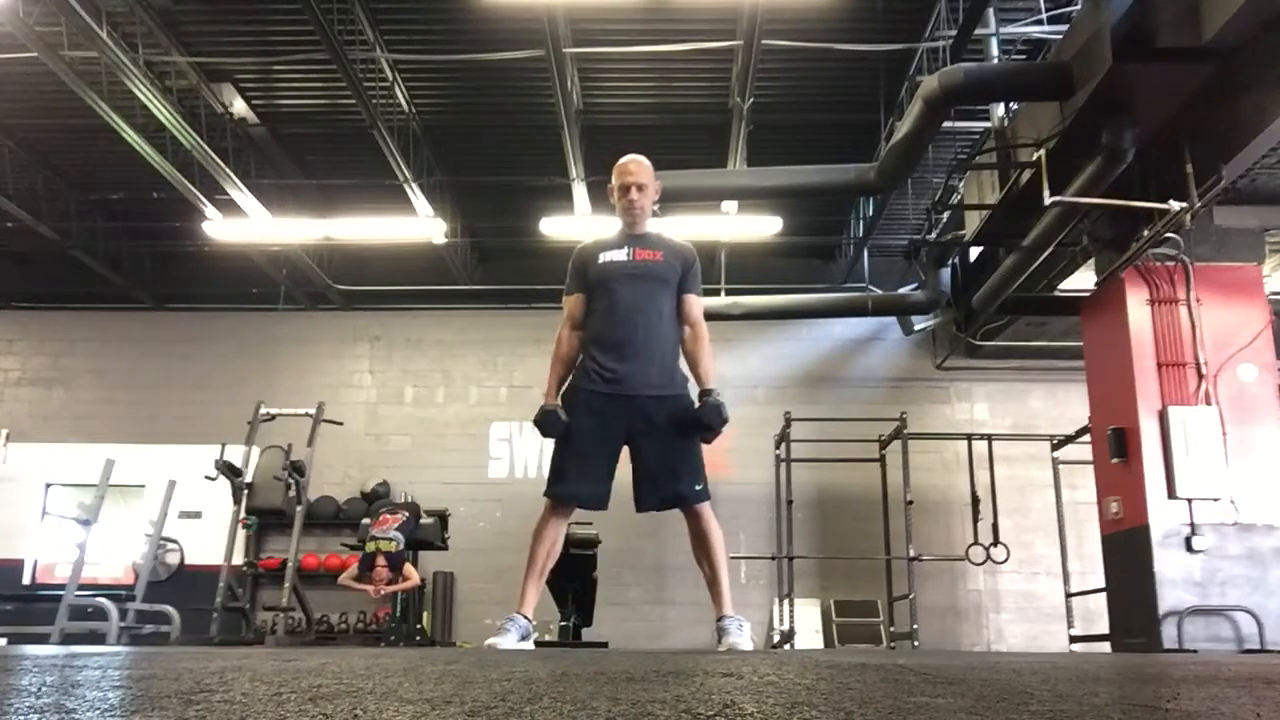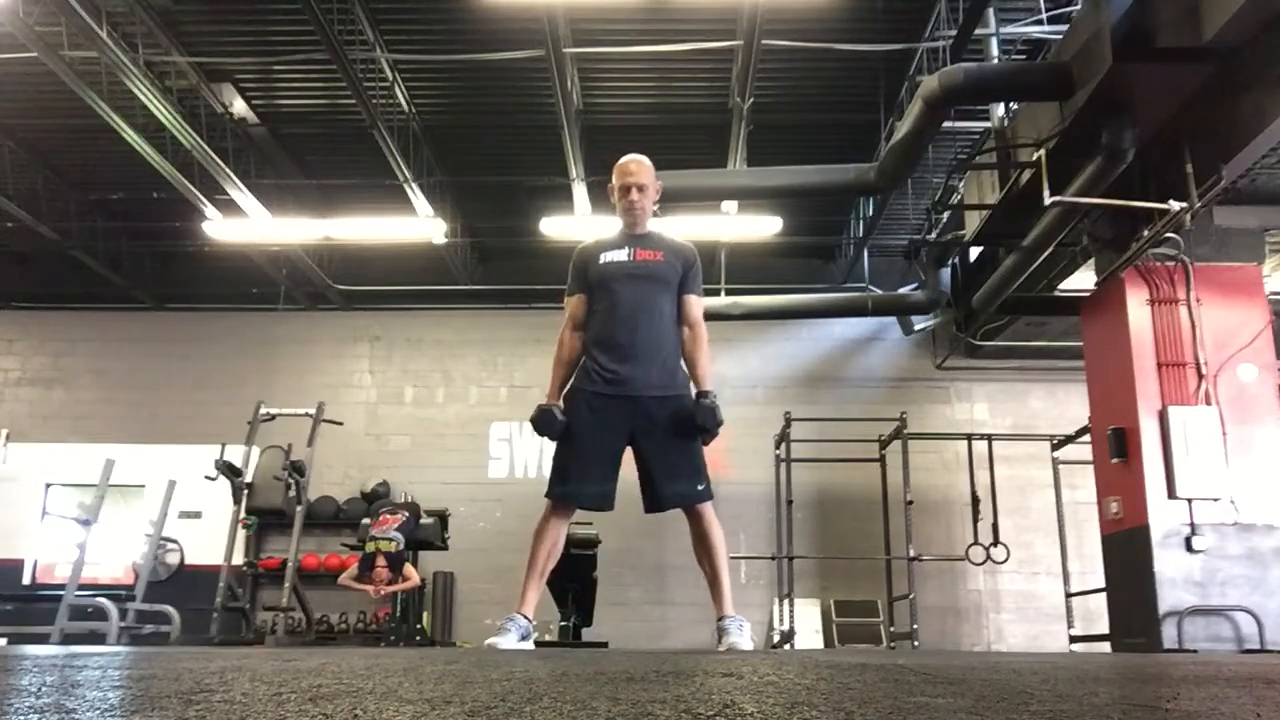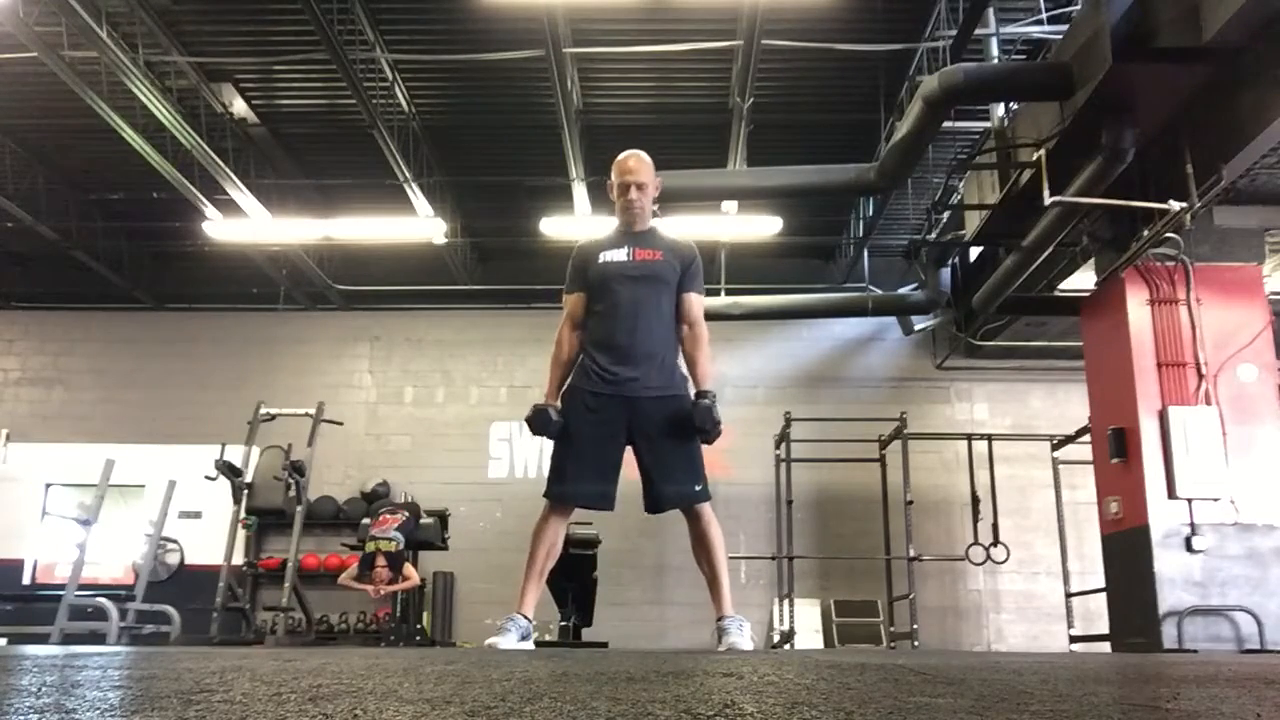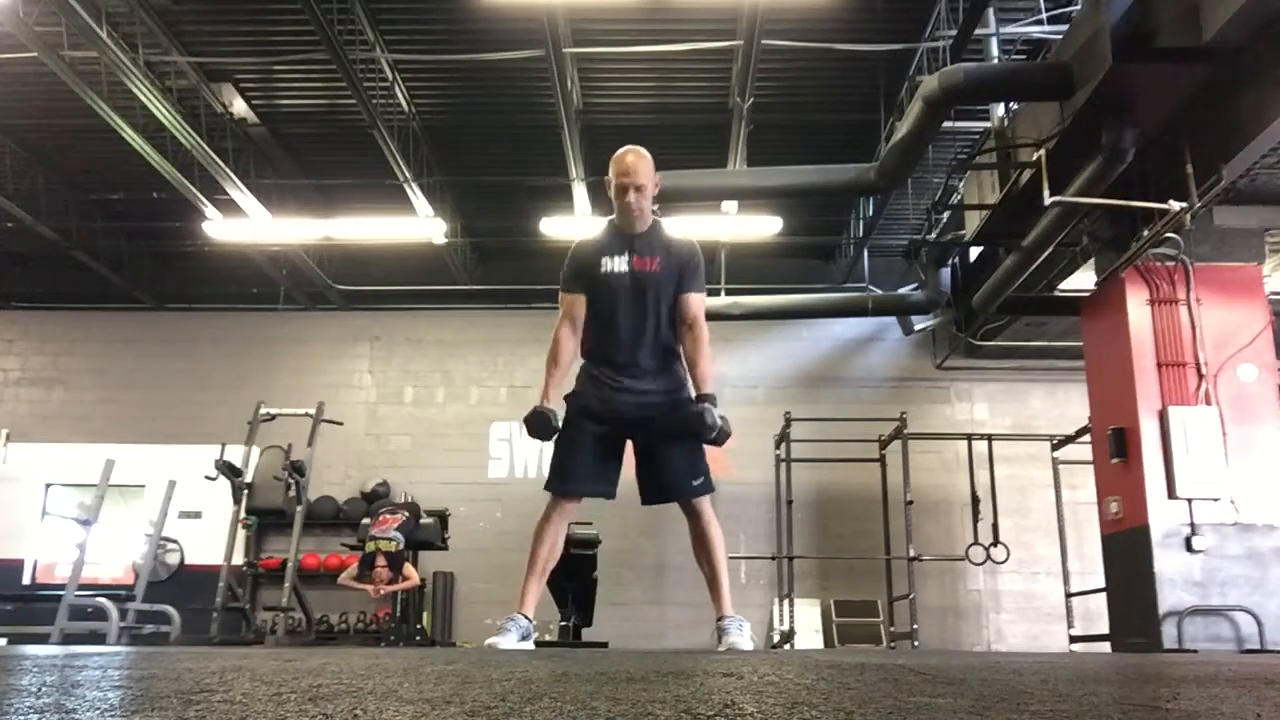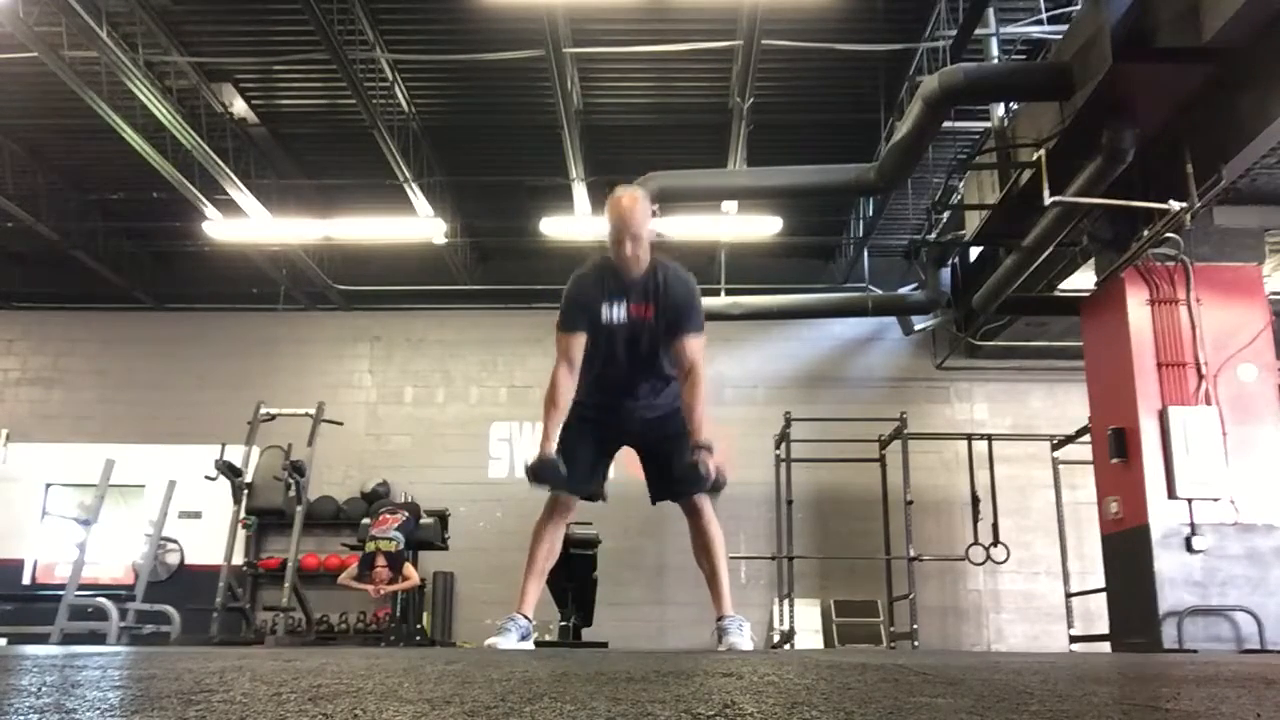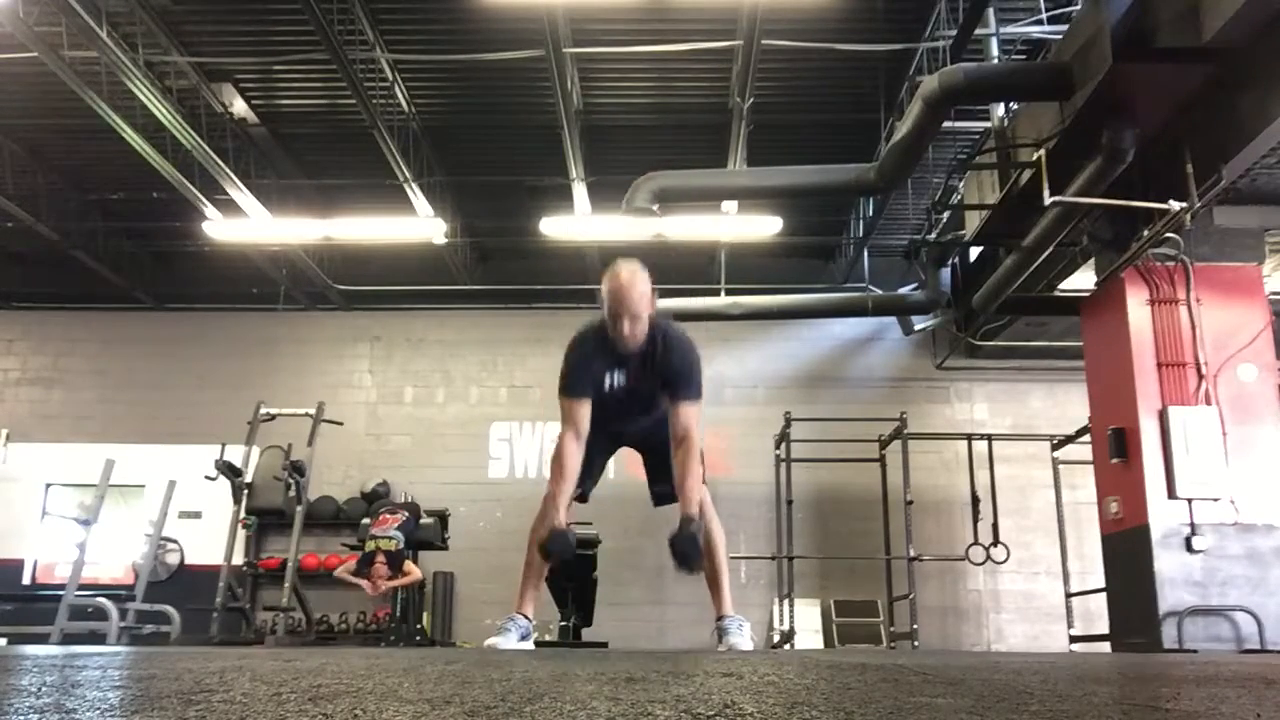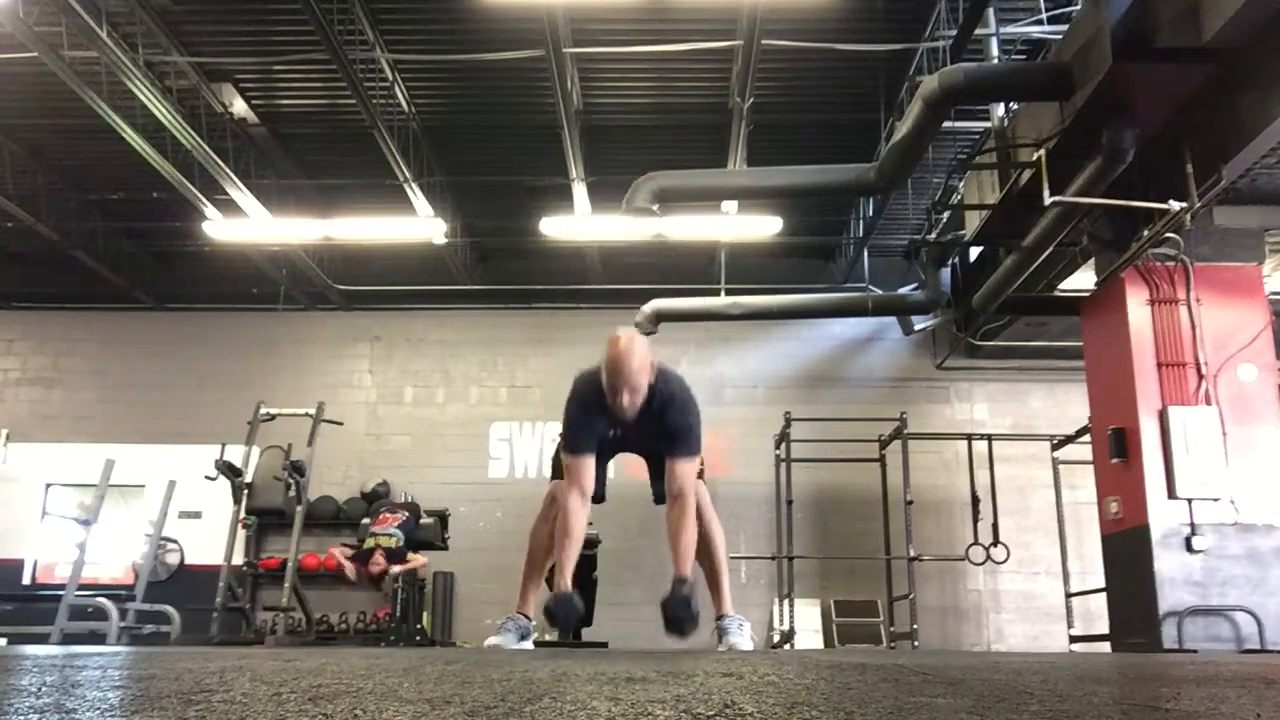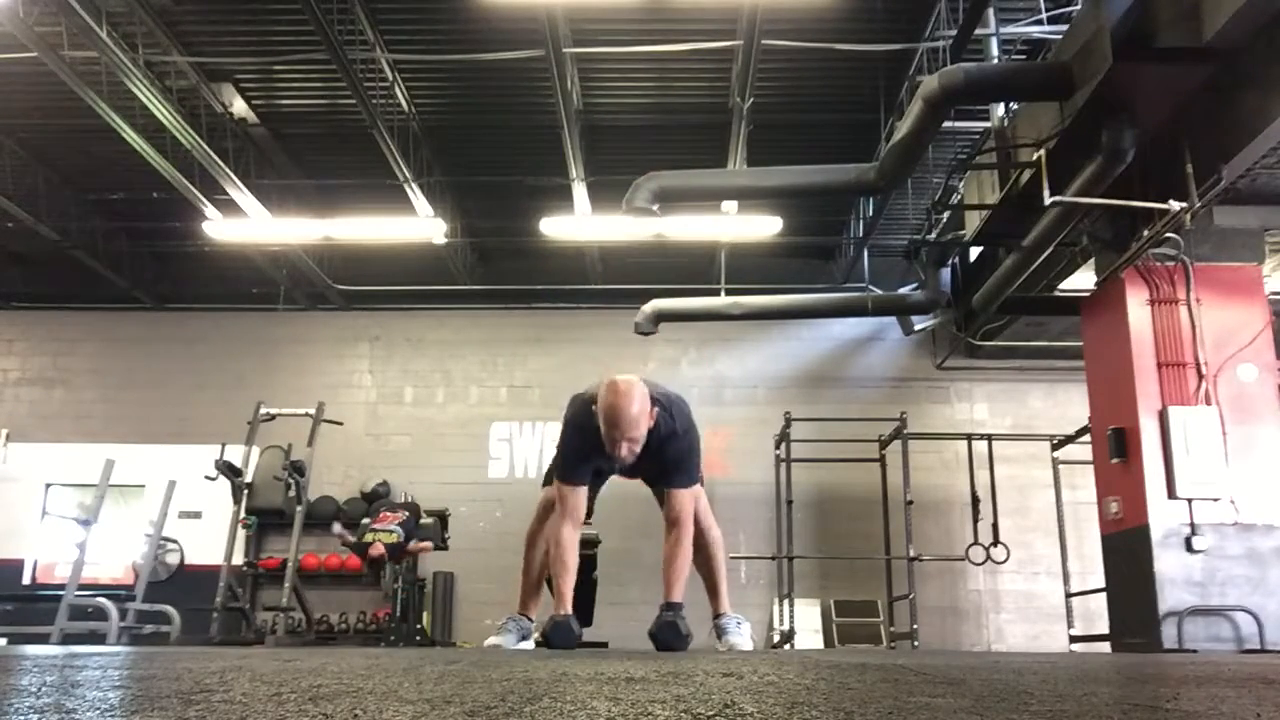
dt=0.2s
person 1, frame 1
left shoulder: (680, 255)
right shoulder: (588, 255)
left elbow: (693, 327)
right elbow: (571, 329)
left wrist: (708, 391)
right wrist: (551, 395)
left hip: (664, 396)
right hip: (594, 396)
left knee: (696, 503)
right knee: (560, 502)
left ankle: (728, 619)
right ankle: (521, 620)
person 1, frame 2
left shoulder: (681, 255)
right shoulder: (589, 255)
left elbow: (693, 329)
right elbow: (573, 330)
left wrist: (704, 392)
right wrist: (552, 396)
left hip: (665, 396)
right hip: (595, 397)
left knee: (698, 503)
right knee: (561, 502)
left ankle: (729, 620)
right ankle: (522, 621)
person 1, frame 3
left shoulder: (681, 253)
right shoulder: (588, 253)
left elbow: (693, 328)
right elbow: (571, 329)
left wrist: (704, 393)
right wrist: (551, 395)
left hip: (663, 397)
right hip: (594, 397)
left knee: (696, 504)
right knee: (560, 503)
left ankle: (729, 621)
right ankle: (521, 621)
person 1, frame 4
left shoulder: (682, 252)
right shoulder: (586, 252)
left elbow: (694, 326)
right elbow: (569, 327)
left wrist: (705, 396)
right wrist: (546, 397)
left hip: (665, 398)
right hip: (596, 400)
left knee: (696, 502)
right knee: (563, 501)
left ankle: (728, 619)
right ankle: (522, 619)
person 1, frame 5
left shoulder: (678, 285)
right shoulder: (584, 286)
left elbow: (692, 368)
right elbow: (567, 366)
left wrist: (700, 442)
right wrist: (547, 441)
left hip: (661, 406)
right hip: (595, 408)
left knee: (698, 501)
right knee: (560, 501)
left ankle: (728, 619)
right ankle: (522, 620)
person 1, frame 6
left shoulder: (677, 346)
right shoulder: (584, 347)
left elbow: (685, 436)
right elbow: (573, 435)
left wrist: (689, 519)
right wrist: (556, 514)
left hip: (656, 419)
right hip: (598, 418)
left knee: (701, 503)
right knee: (552, 508)
left ankle: (728, 620)
right ankle: (521, 620)
person 1, frame 7
left shoulder: (677, 399)
right shoulder: (584, 396)
left elbow: (681, 496)
right elbow: (577, 494)
left wrist: (682, 582)
right wrist: (563, 586)
left hip: (658, 435)
right hip: (598, 435)
left knee: (698, 500)
right knee: (556, 499)
left ankle: (727, 619)
right ankle: (521, 618)
person 1, frame 8
left shoulder: (677, 427)
right shoulder: (579, 424)
left elbow: (679, 524)
right elbow: (569, 524)
left wrist: (672, 607)
right wrist: (562, 612)
left hip: (659, 453)
left knee: (695, 511)
right knee: (551, 506)
left ankle: (725, 619)
right ankle: (522, 621)
